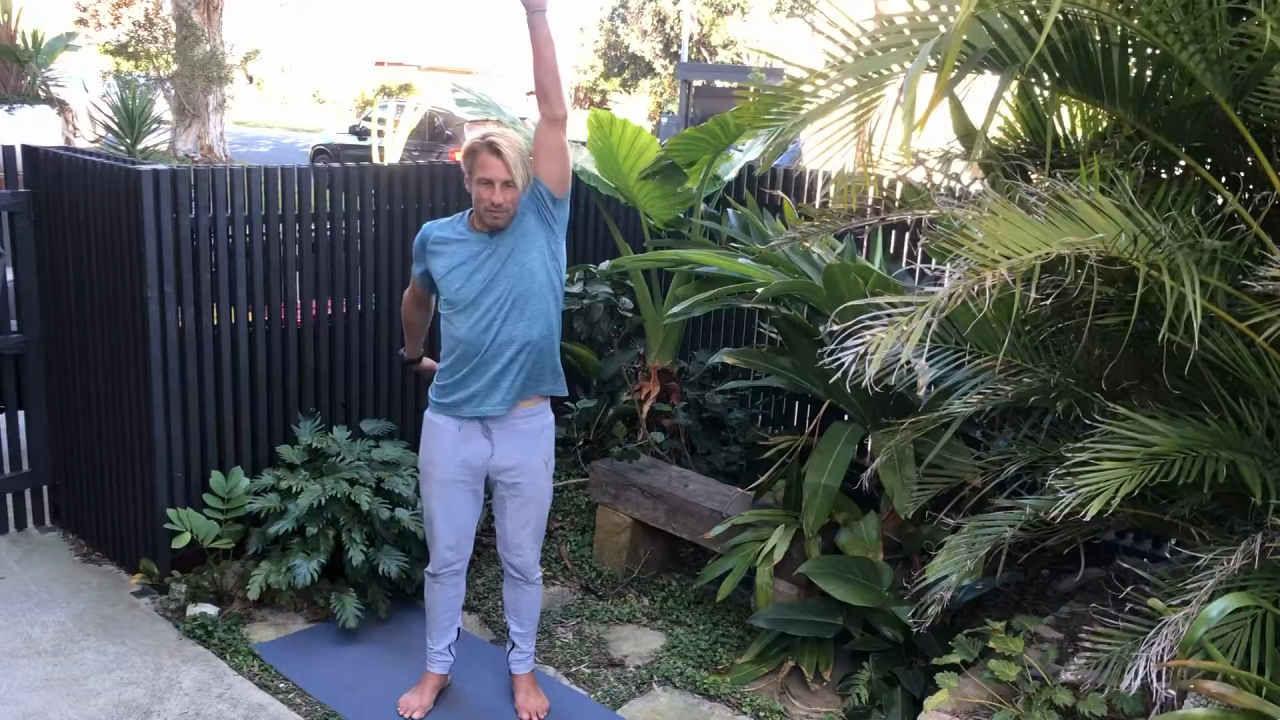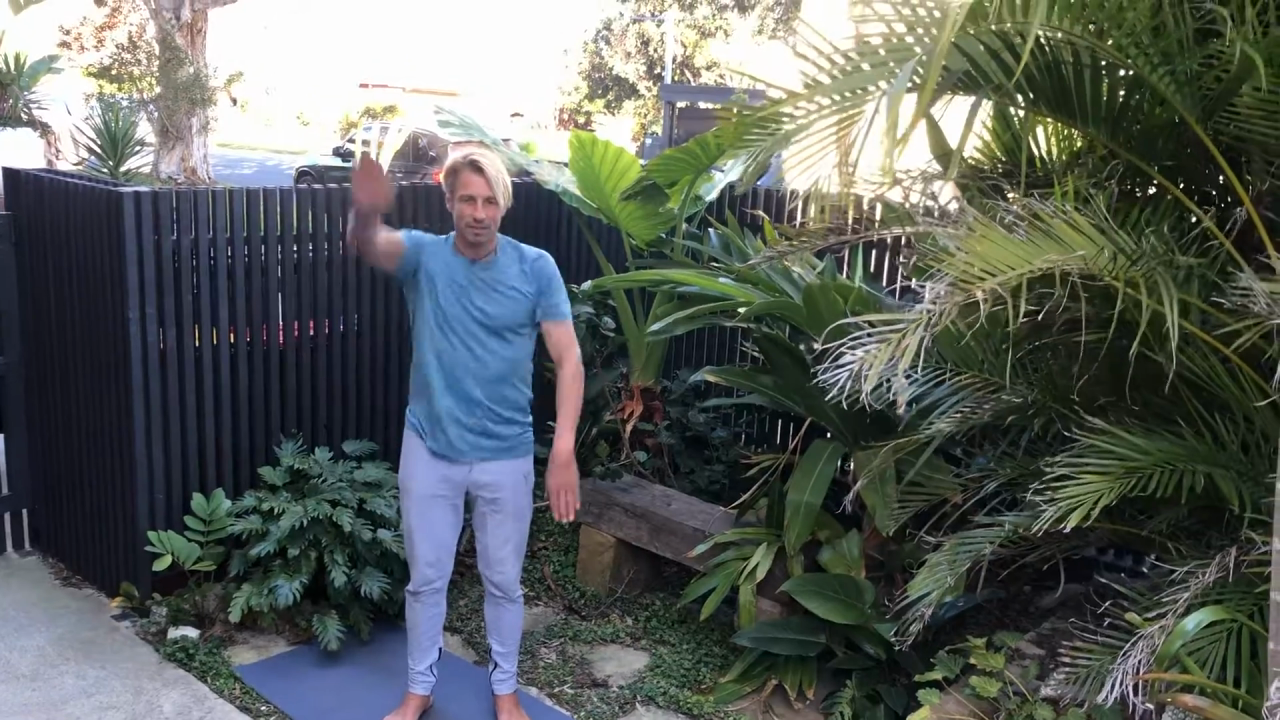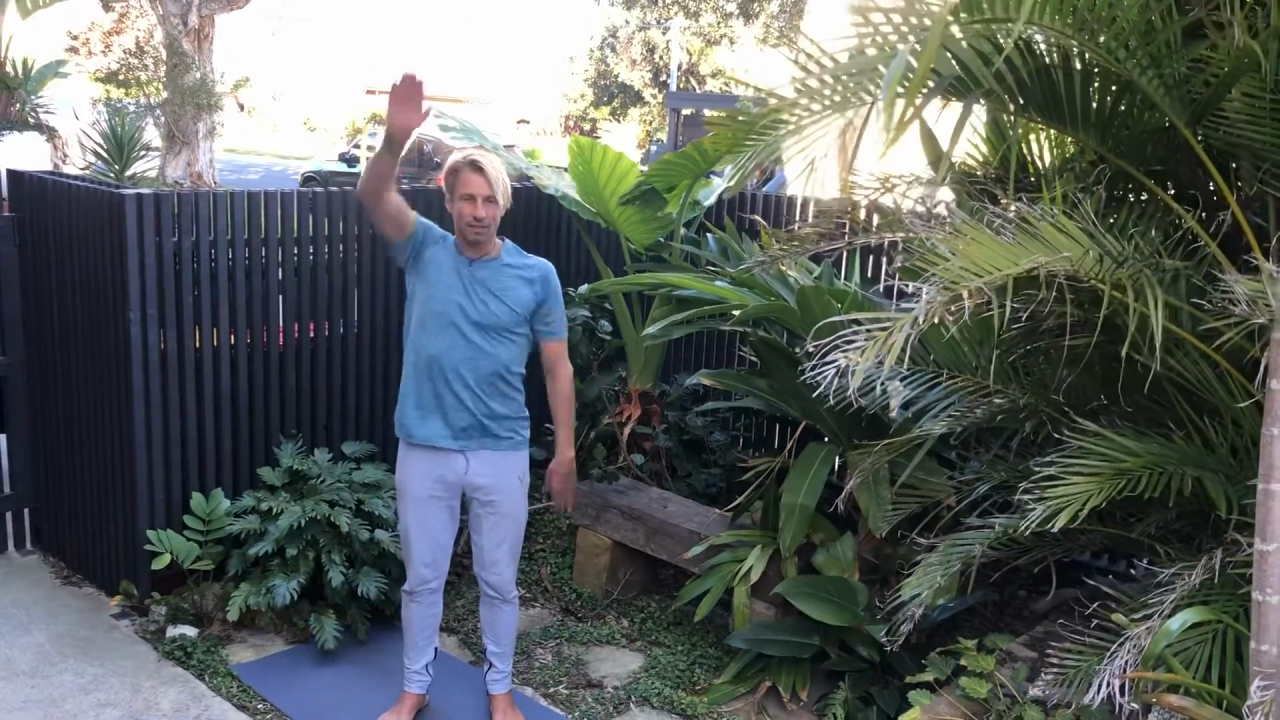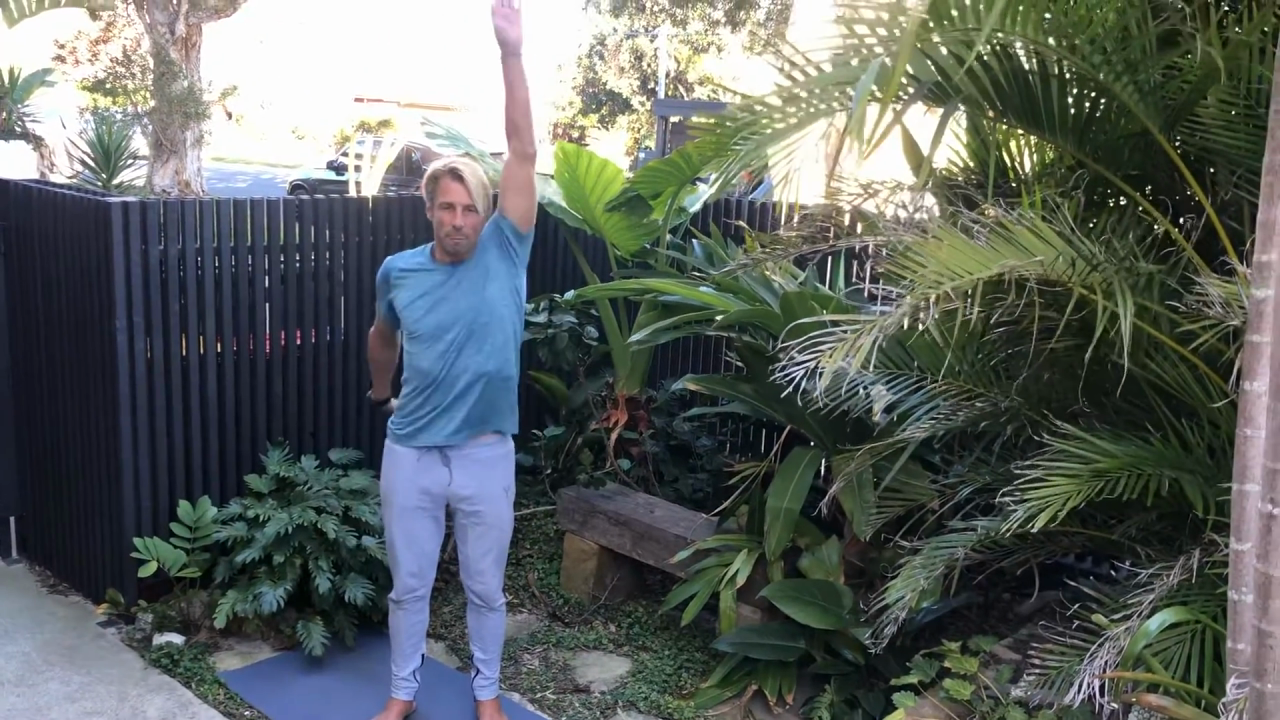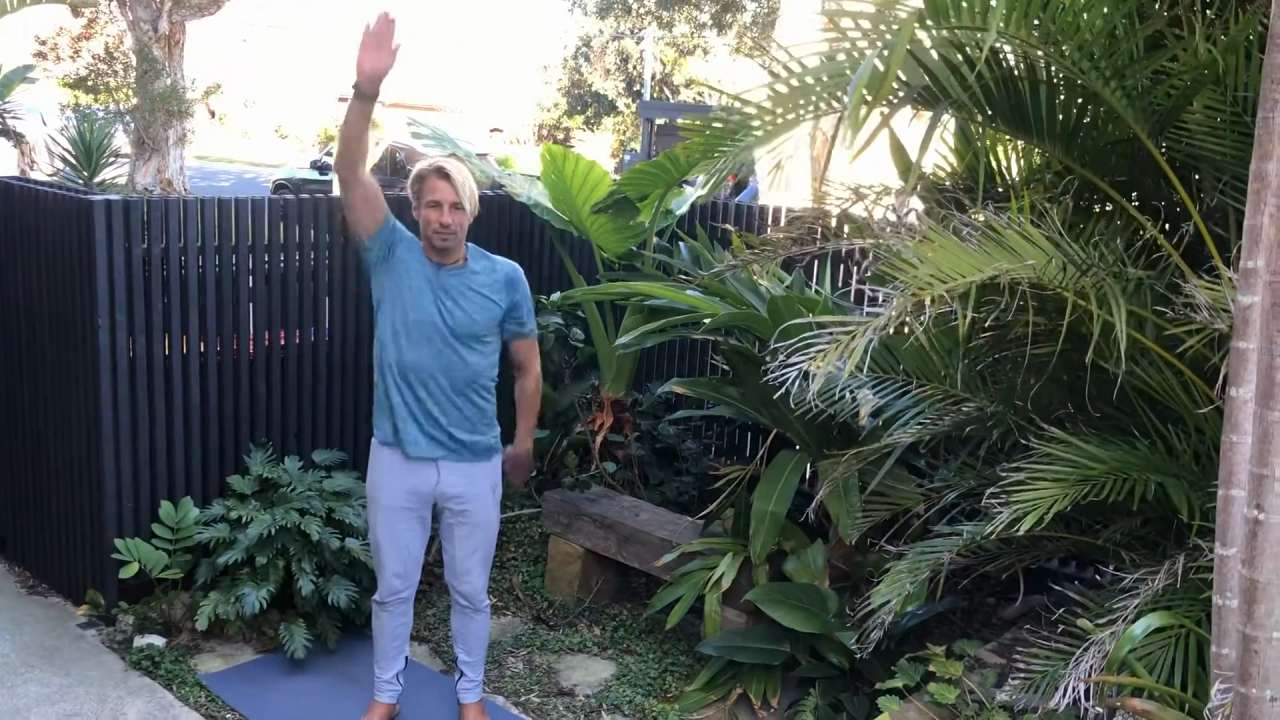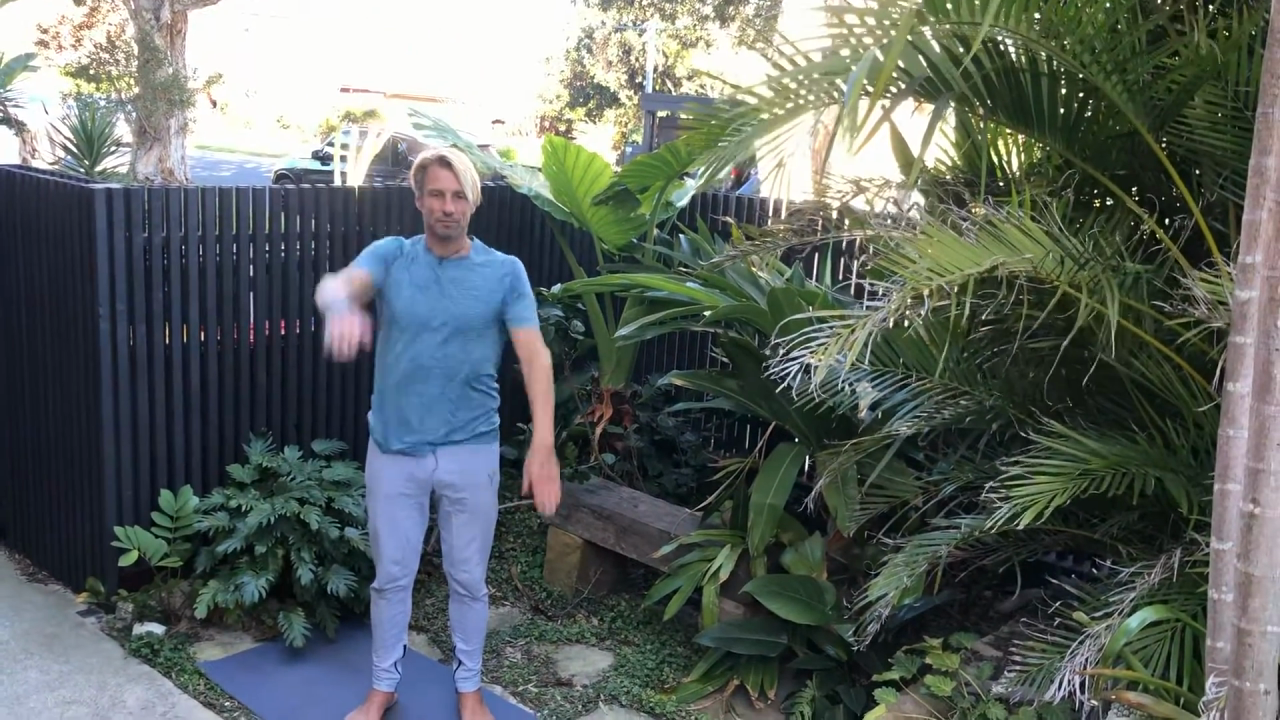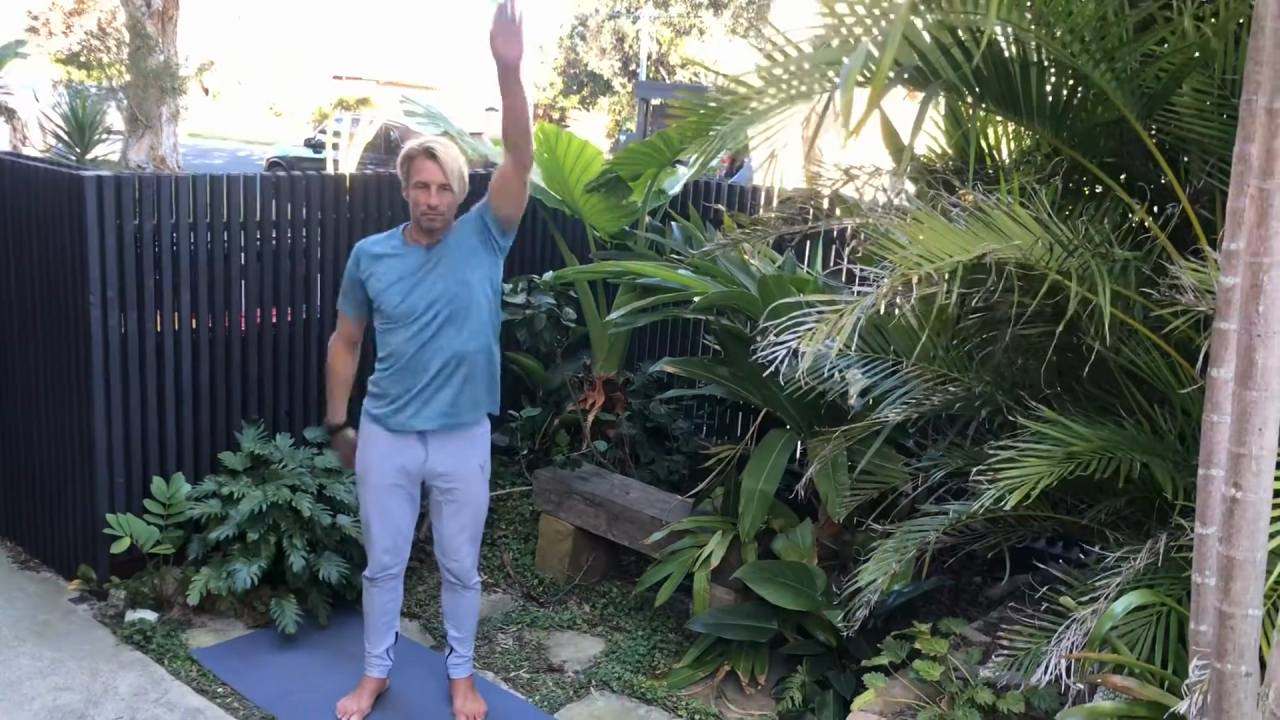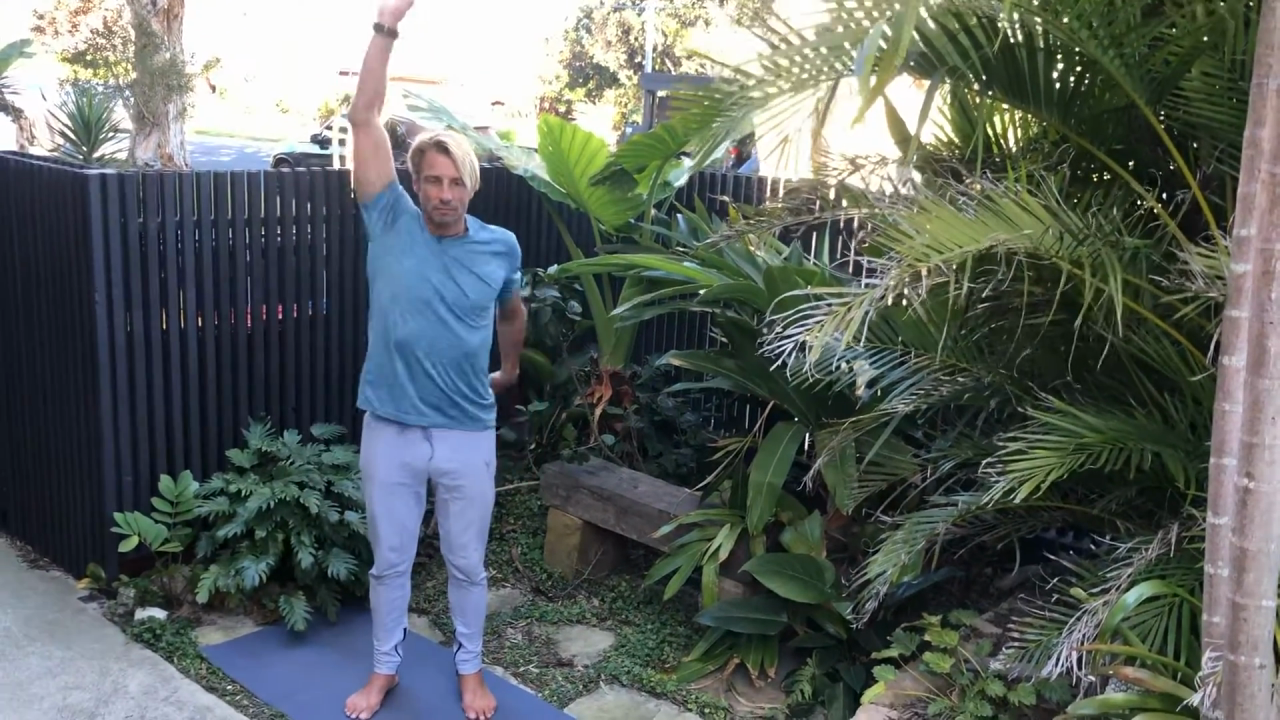
dt=0.7s
person 1, frame 1
left shoulder: (544, 222)
right shoulder: (434, 238)
left elbow: (554, 115)
right wrist: (414, 356)
left hip: (525, 426)
right hip: (450, 425)
left knee: (522, 562)
right knee: (446, 560)
person 1, frame 2
left shoulder: (535, 267)
right shoulder: (421, 255)
left elbow: (567, 356)
right elbow: (371, 247)
left wrist: (564, 450)
right wrist: (364, 213)
left hip: (507, 455)
right hip: (430, 450)
left knee: (503, 581)
right knee: (426, 579)
person 1, frame 3
left shoulder: (536, 275)
right shoulder: (424, 251)
left elbow: (558, 366)
right elbow: (374, 196)
left wrist: (565, 451)
right wrist: (395, 139)
left hip: (502, 457)
right hip: (425, 452)
left knee: (499, 583)
right knee: (422, 581)
person 1, frame 4
left shoulder: (505, 254)
right shoulder: (397, 271)
left elbow: (524, 154)
right wrist: (381, 395)
left hip: (485, 457)
right hip: (410, 456)
left knee: (485, 588)
right knee: (409, 587)
person 1, frame 5
left shoulder: (505, 277)
right shoulder: (391, 259)
left elbow: (528, 365)
right elbow: (350, 172)
left wrist: (525, 440)
right wrist: (366, 89)
left hip: (476, 464)
right hip: (398, 459)
left knee: (470, 591)
right knee: (393, 588)
person 1, frame 6
left shoulder: (505, 271)
right shoulder: (390, 259)
left elbow: (534, 358)
right elbow: (337, 285)
left wrist: (543, 445)
right wrist: (339, 309)
left hip: (472, 452)
right hip: (394, 448)
left knee: (468, 578)
right knee: (391, 576)
person 1, frame 7
left shoulder: (483, 240)
right shoulder: (373, 251)
left elbow: (515, 162)
right elbow: (345, 337)
left wrist: (507, 65)
right wrist: (340, 418)
left hip: (463, 439)
right hip: (386, 437)
left knee: (461, 566)
right knee: (382, 564)
person 1, frame 8
left shoulder: (501, 247)
right shoulder: (389, 222)
right elbow: (364, 118)
left wrist: (510, 369)
left hip: (468, 436)
right hip: (391, 433)
left knee: (466, 563)
right knee: (390, 561)
